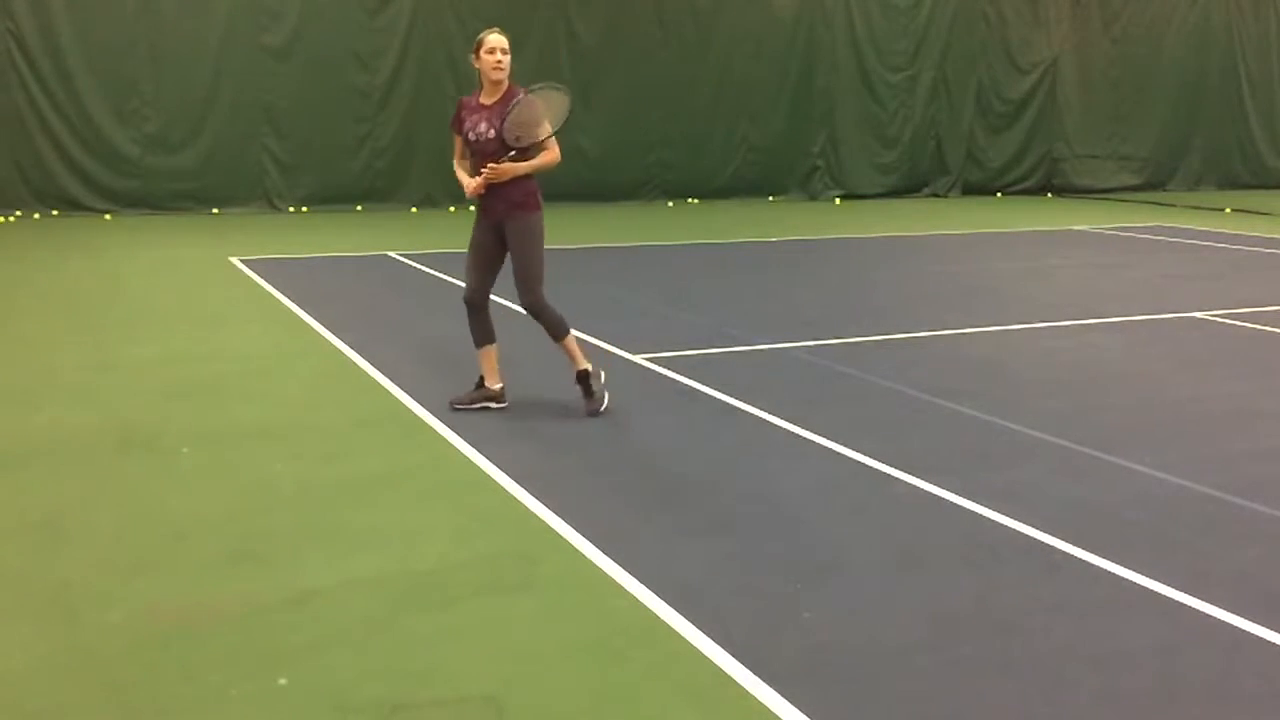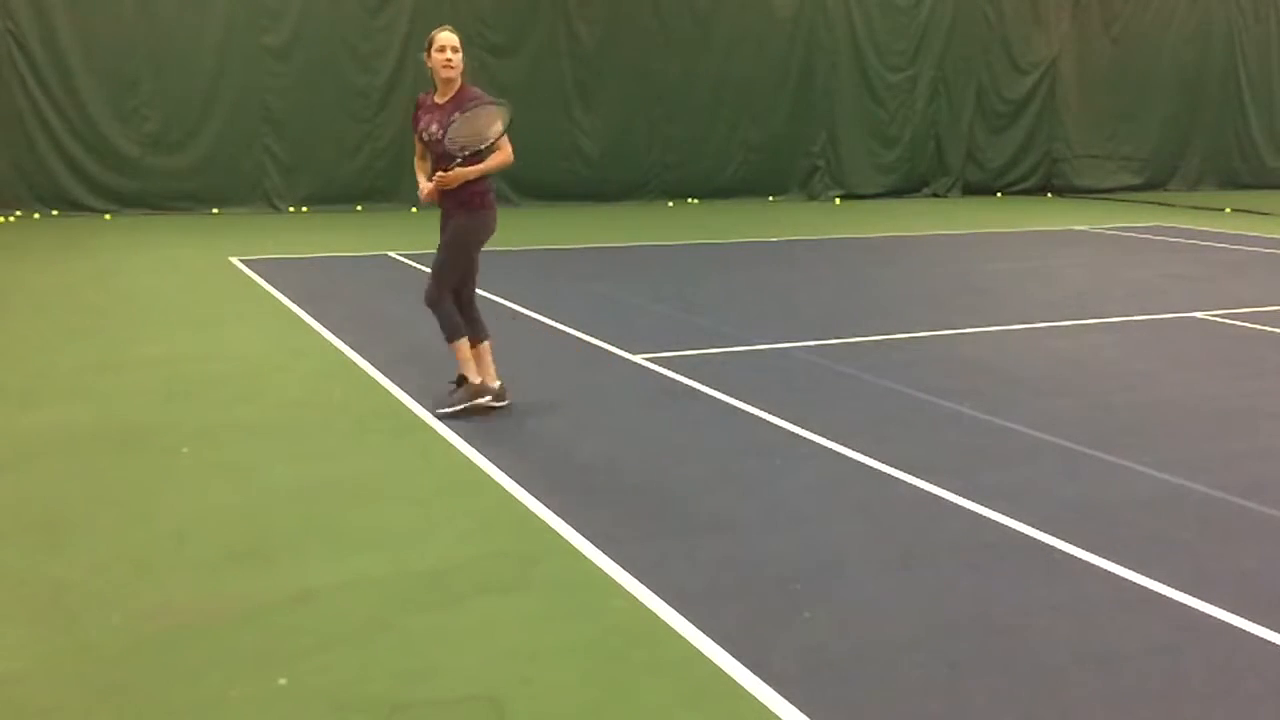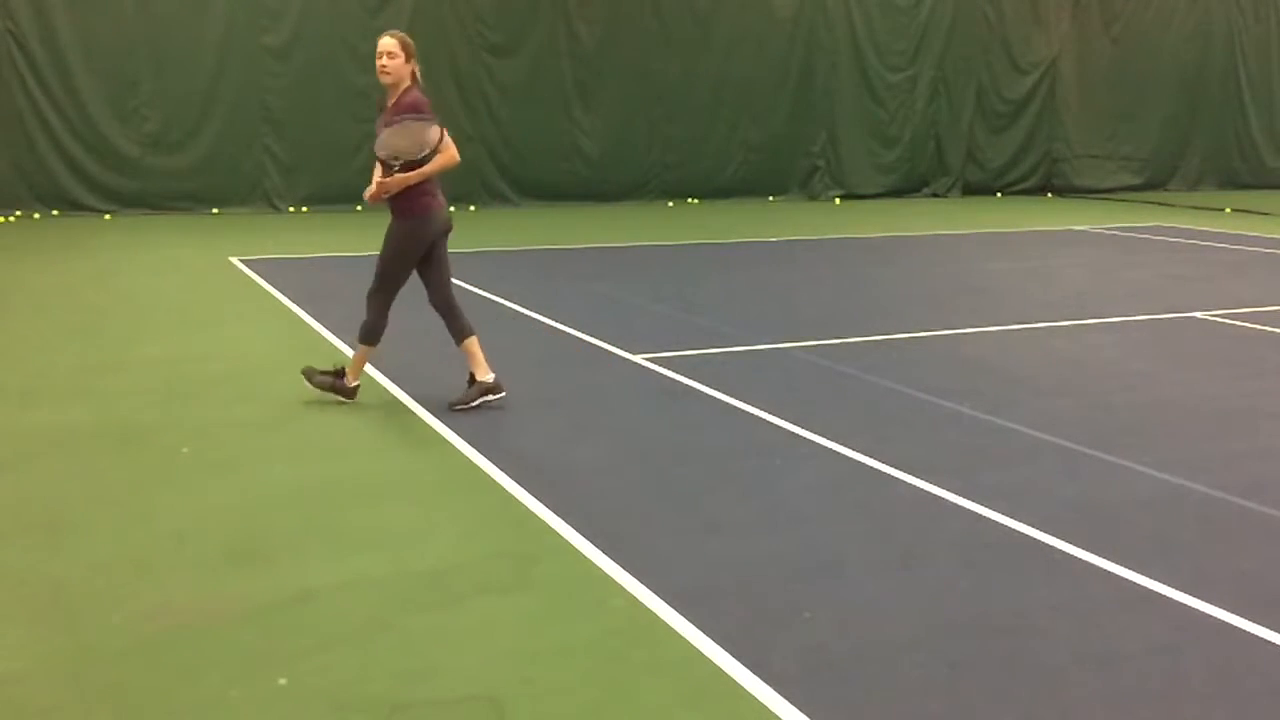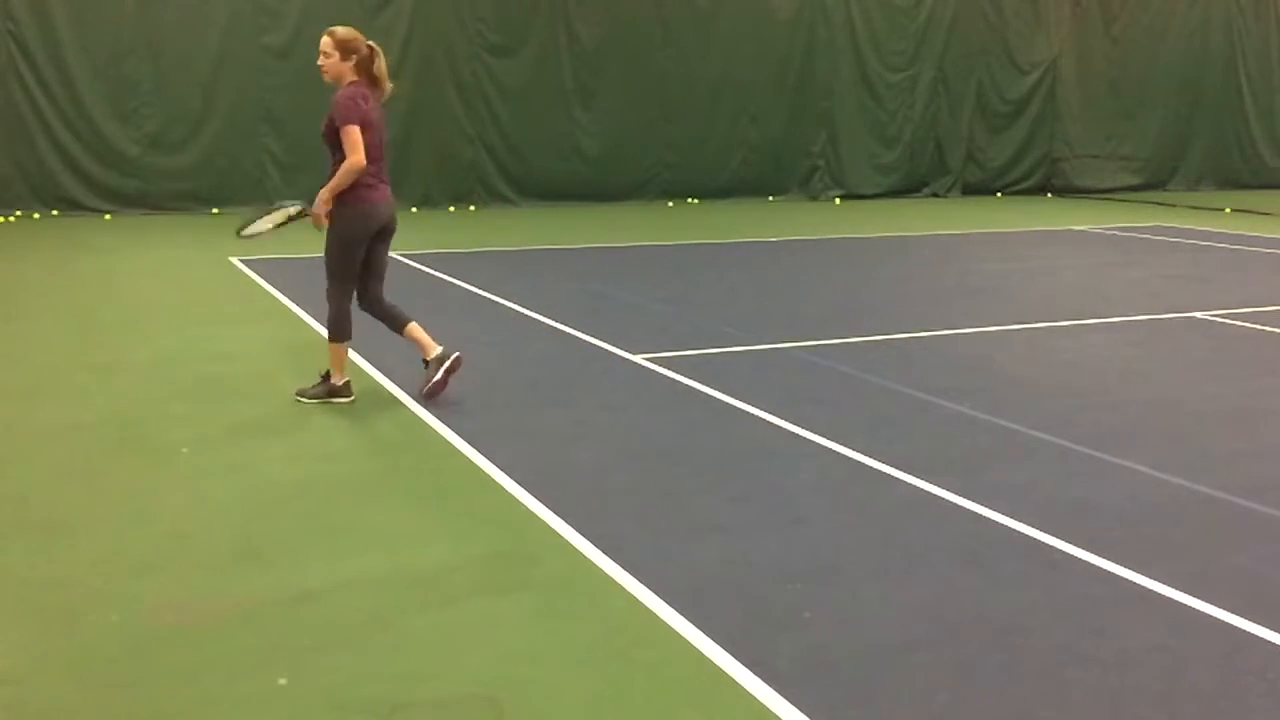
dt=0.2s
person 1, frame 1
right shoulder: (466, 106)
left elbow: (554, 155)
right elbow: (459, 159)
left wrist: (515, 170)
right wrist: (467, 182)
left hip: (522, 213)
right hip: (487, 216)
left knee: (533, 300)
right knee: (473, 298)
left ankle: (587, 373)
right ankle: (491, 386)
person 1, frame 2
left shoulder: (474, 100)
right shoulder: (424, 105)
left elbow: (506, 155)
right elbow: (421, 157)
left wrist: (465, 174)
right wrist: (425, 183)
left hip: (473, 212)
right hip: (452, 213)
left knee: (437, 295)
right knee: (460, 298)
left ankle: (472, 382)
right ankle: (490, 384)
person 1, frame 3
left shoulder: (415, 104)
right shoulder: (393, 106)
left elbow: (451, 156)
left wrist: (403, 181)
right wrist: (378, 181)
left hip: (415, 217)
right hip: (430, 214)
left knee: (379, 298)
right knee: (443, 299)
left ankle: (349, 380)
right ankle: (484, 379)
person 1, frame 4
left shoulder: (345, 99)
right shoulder: (368, 96)
left elbow: (356, 161)
left wrist: (325, 197)
right wrist: (334, 199)
left hip: (357, 208)
right hip: (383, 205)
left knee: (338, 295)
right knee: (372, 297)
left ankle: (337, 380)
right ankle: (437, 354)
